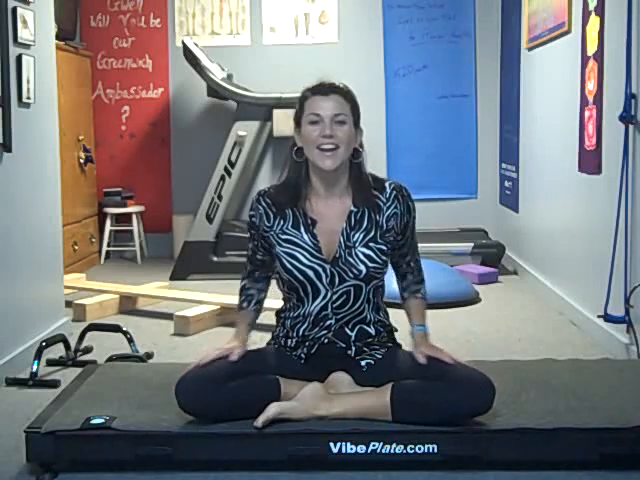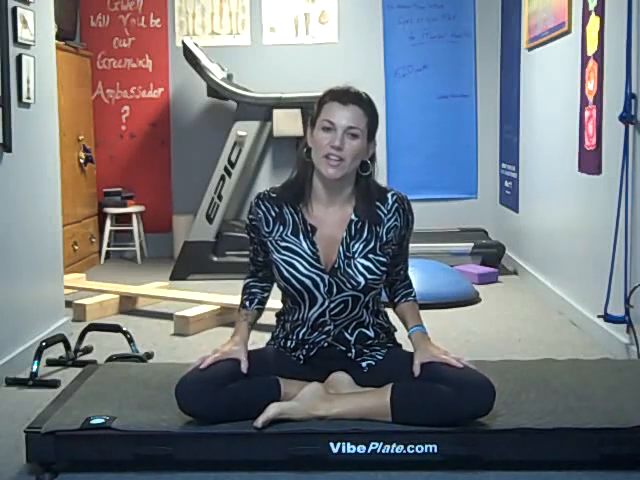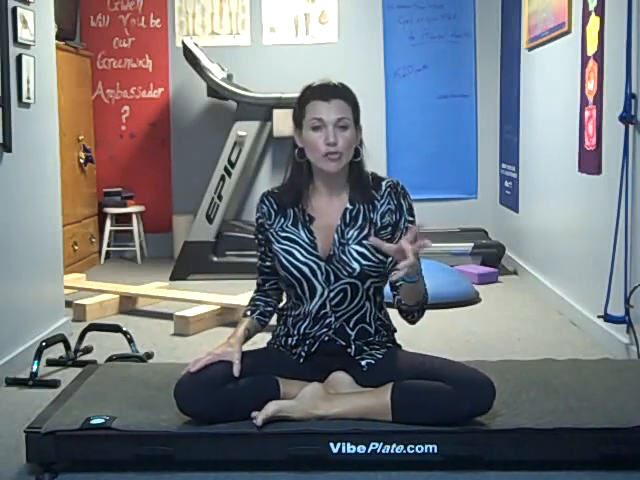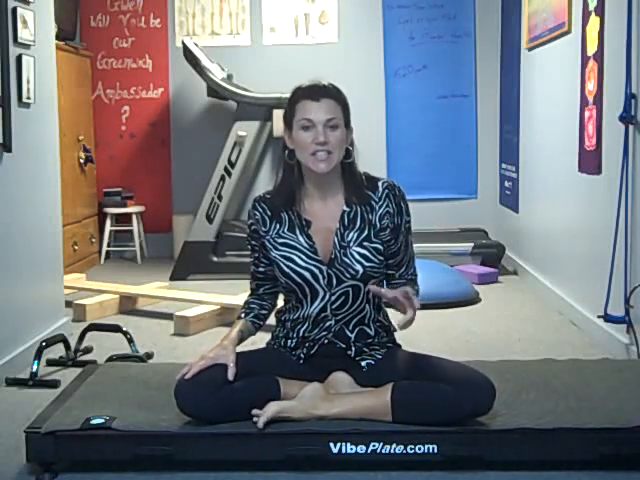
dt=1s
person 1, frame 1
left shoulder: (391, 201)
right shoulder: (269, 206)
left elbow: (409, 272)
right elbow: (256, 275)
left wrist: (420, 333)
right wrist: (240, 334)
left hip: (371, 355)
right hip: (293, 354)
left knee: (476, 391)
right knee: (194, 390)
left ankle: (319, 404)
right ankle: (337, 391)
person 1, frame 2
left shoulder: (392, 210)
right shoulder: (269, 208)
left wrist: (420, 338)
right wrist: (239, 337)
left hip: (370, 355)
right hip: (293, 355)
left knee: (477, 394)
right knee: (192, 393)
left ankle: (320, 405)
right ankle: (337, 391)
person 1, frame 3
left shoulder: (389, 198)
right shoulder: (273, 206)
left elbow: (413, 311)
left wrist: (410, 266)
right wrist: (235, 340)
left hip: (370, 355)
right hip: (294, 354)
left knee: (477, 392)
right knee: (192, 393)
left ankle: (317, 404)
right ankle: (334, 390)
person 1, frame 4
left shoulder: (384, 198)
right shoulder: (267, 210)
left elbow: (405, 280)
left wrist: (403, 298)
right wrist: (229, 341)
left hip: (370, 355)
right hip: (294, 355)
left knee: (477, 392)
right knee: (192, 393)
left ankle: (319, 405)
right ankle: (338, 390)
